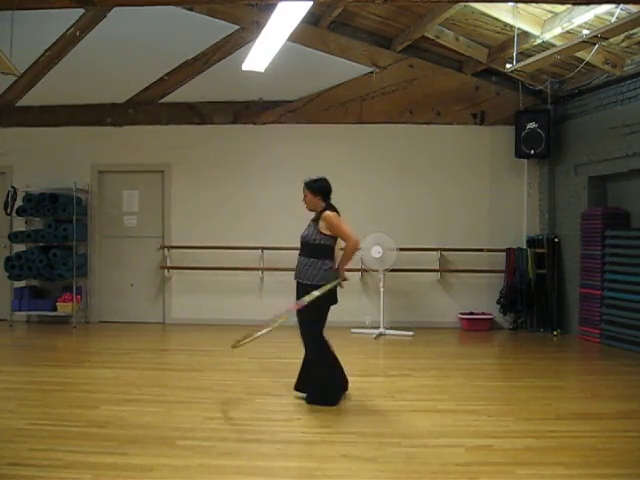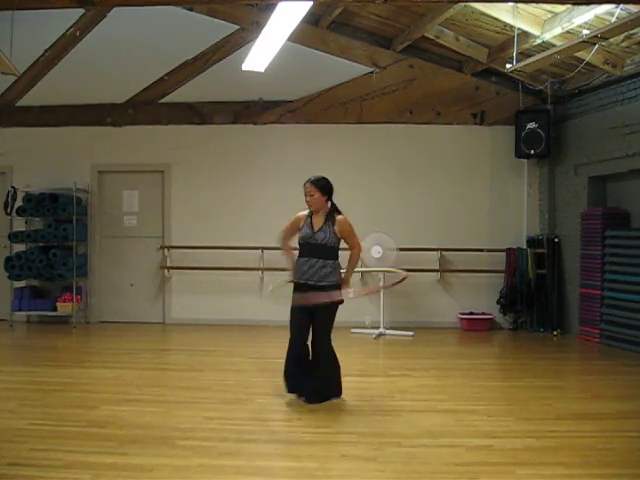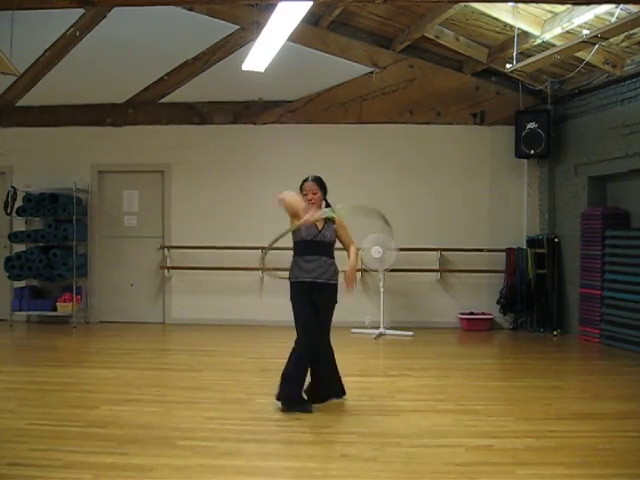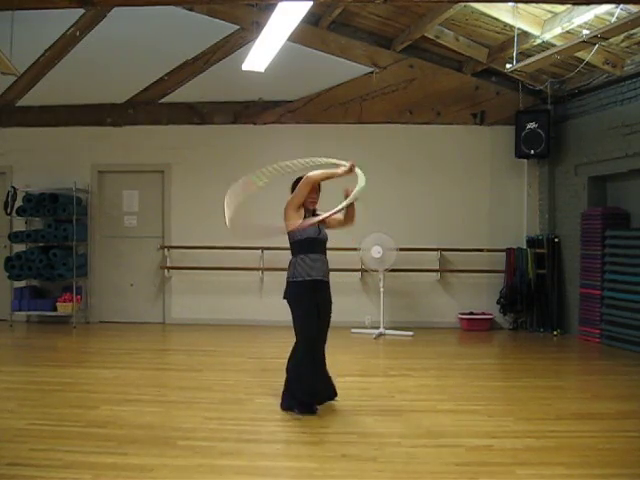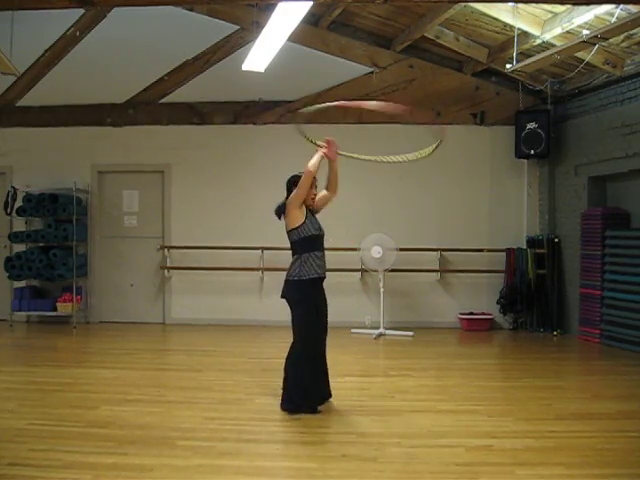
dt=0.2s
person 1, frame 1
left shoulder: (330, 217)
right shoulder: (314, 219)
left elbow: (353, 243)
left wrist: (339, 269)
right wrist: (335, 265)
left hip: (320, 287)
right hip: (304, 285)
left knee: (313, 338)
right knee: (309, 336)
left ankle: (328, 391)
right ankle: (313, 384)
person 1, frame 2
left shoulder: (340, 221)
right shoulder: (301, 218)
left elbow: (355, 247)
right elbow: (285, 236)
left wrist: (347, 275)
right wrist: (291, 262)
left hip: (328, 287)
right hip: (303, 286)
left knee: (321, 339)
right knee: (297, 336)
left ankle: (322, 388)
right ankle: (300, 383)
person 1, frame 3
left shoulder: (335, 222)
right shoulder: (297, 214)
left elbow: (350, 246)
right elbow: (285, 198)
left wrist: (351, 266)
right wrist: (305, 211)
left hip: (327, 286)
right hip: (302, 286)
left knee: (321, 338)
right knee: (306, 339)
left ankle: (323, 389)
right ankle: (291, 396)
person 1, frame 4
left shoulder: (319, 218)
right shoulder: (292, 210)
left elbow: (347, 220)
right elbow: (308, 179)
left wrist: (350, 202)
right wrist: (338, 172)
left hip: (320, 285)
right hip: (300, 286)
left knee: (317, 340)
right knee: (306, 340)
left ankle: (317, 392)
right ankle: (295, 400)
person 1, frame 5
left shoulder: (308, 210)
right shoulder: (293, 207)
left elbow: (332, 190)
right elbow: (308, 174)
left wrist: (333, 159)
right wrist: (321, 155)
left hip: (313, 284)
right hip: (300, 285)
left knee: (317, 339)
right knee: (304, 341)
left ankle: (313, 394)
right ankle: (294, 400)
